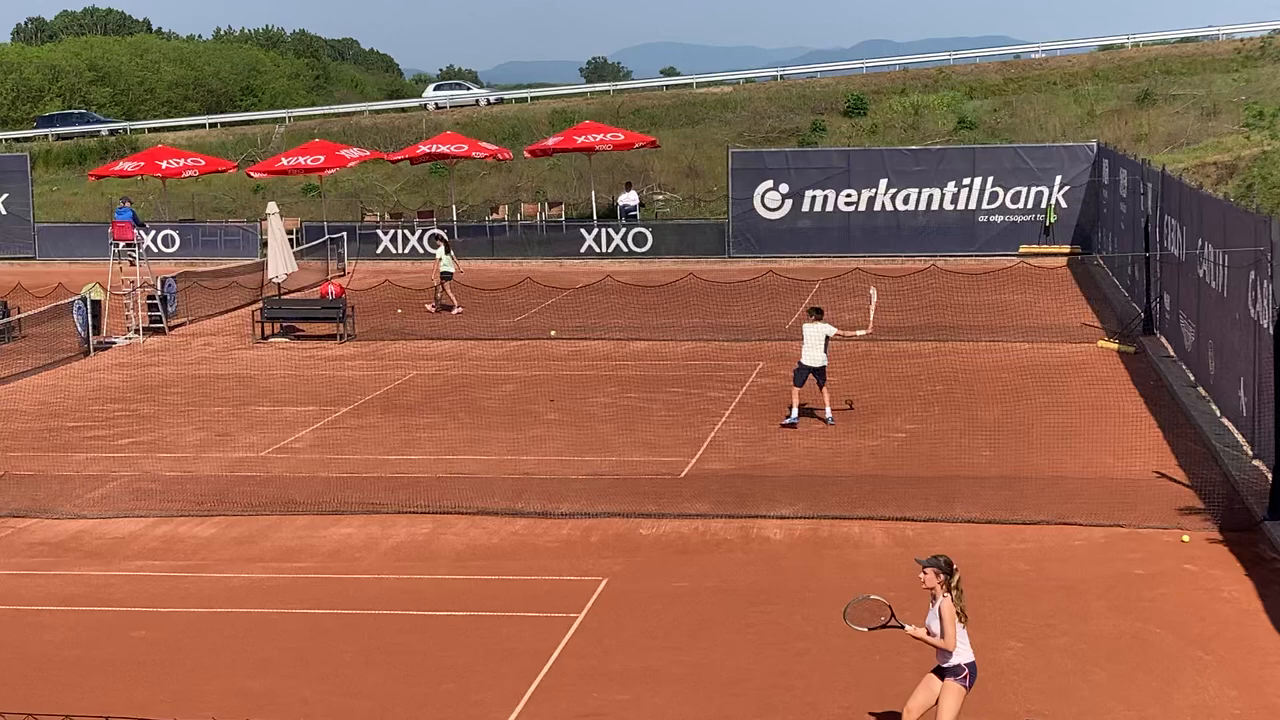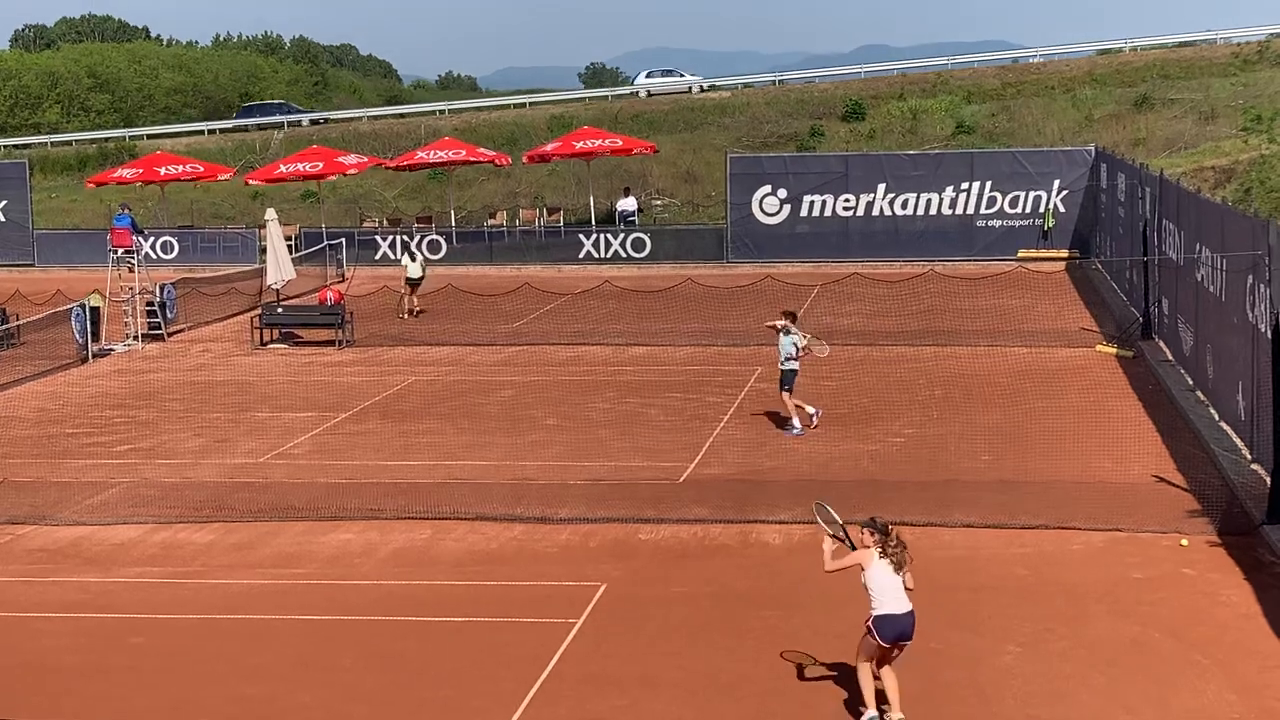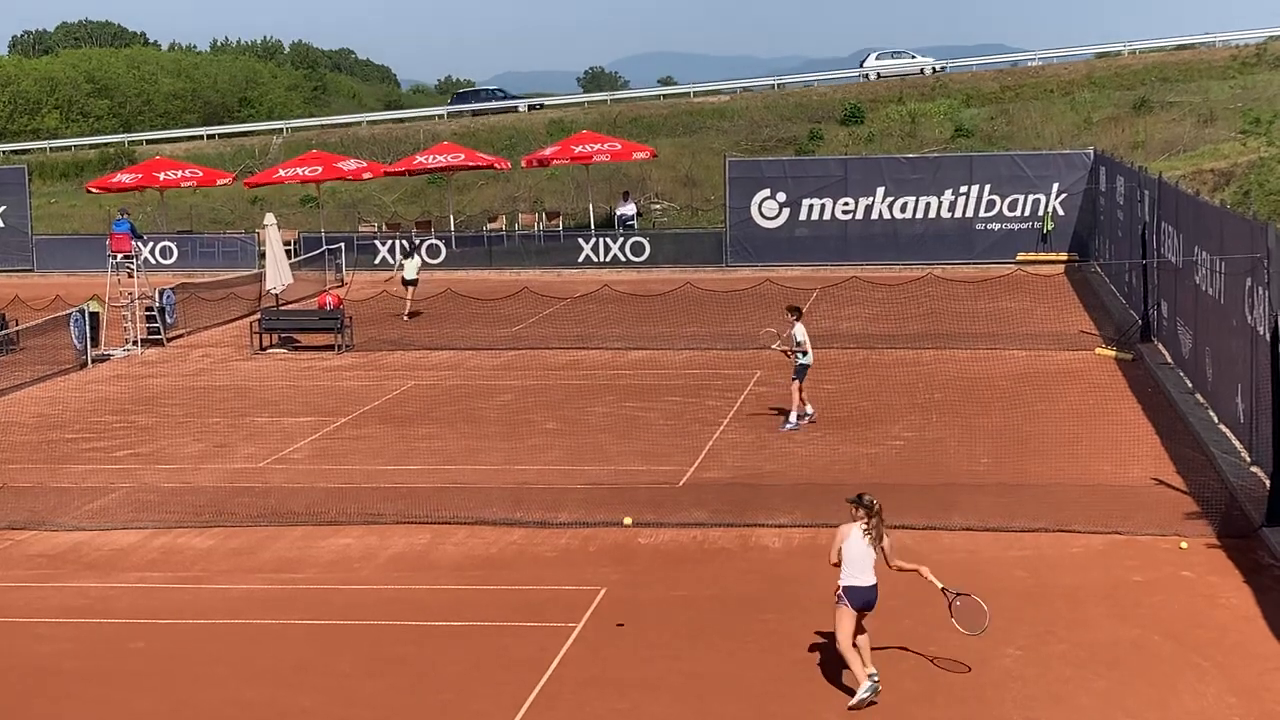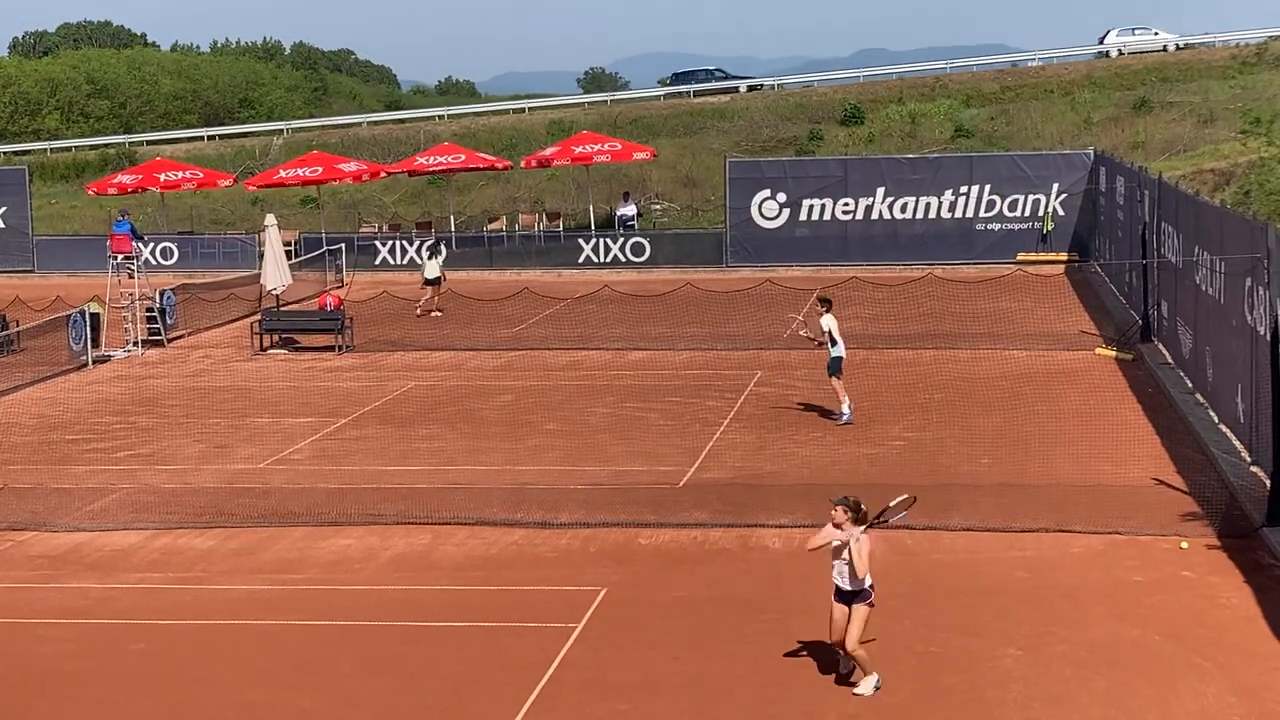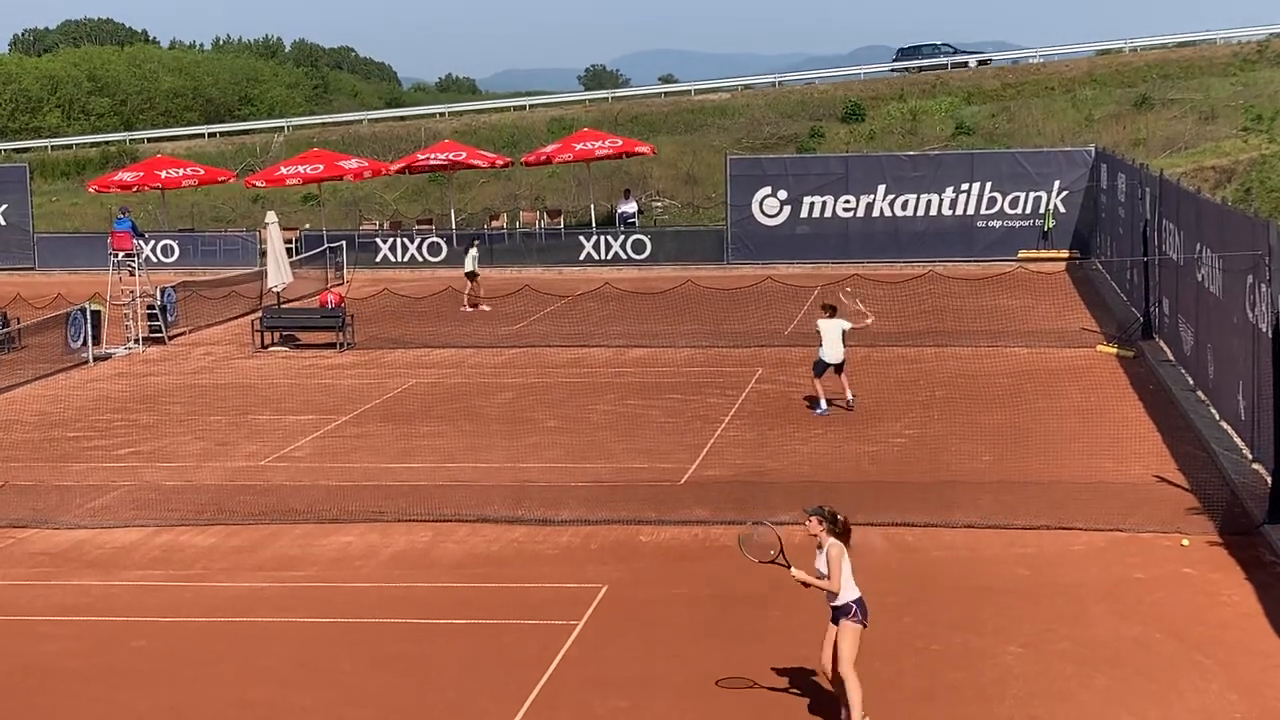
dt=0.7s
person 1, frame 1
left shoulder: (946, 604)
right shoulder: (935, 599)
left elbow: (949, 645)
left wrist: (919, 636)
right wrist: (921, 632)
left hip: (961, 671)
right hip: (943, 668)
person 1, frame 2
left shoulder: (864, 555)
right shoulder: (897, 555)
left elbow: (828, 567)
right elbow: (910, 585)
left wrist: (827, 550)
left hip: (884, 622)
right hip: (907, 621)
left knee: (863, 663)
right knee: (883, 666)
person 1, frame 3
left shoulder: (844, 530)
right shoulder: (880, 534)
left elbow: (833, 561)
right elbow: (894, 564)
right wrist: (918, 568)
left hip: (849, 592)
right hip: (868, 592)
left knee: (843, 645)
right knee: (858, 629)
left ankle: (864, 684)
right ankle: (869, 670)
person 1, frame 4
left shoulder: (863, 538)
right shoulder: (832, 529)
left elbow: (861, 574)
right elbow: (810, 545)
left wrist: (852, 546)
right wrist: (835, 538)
left hip: (862, 593)
right hip: (841, 591)
left knee: (852, 645)
right knee: (836, 641)
left ankle: (871, 677)
right ankle: (847, 656)
person 1, frame 5
left shoulder: (833, 548)
right shoulder: (822, 547)
left elbow: (835, 586)
left wrist: (806, 578)
right wrist: (807, 578)
left hip: (851, 610)
right hip: (840, 611)
left knee: (845, 669)
right knee: (826, 667)
